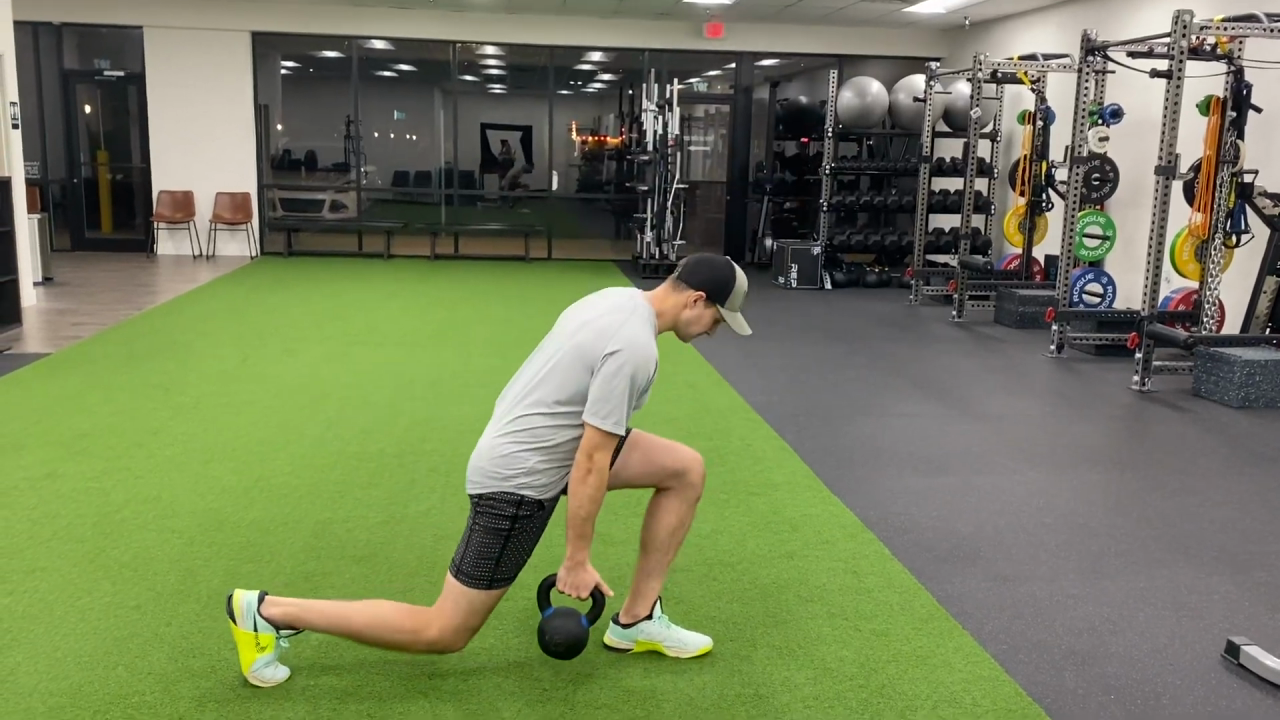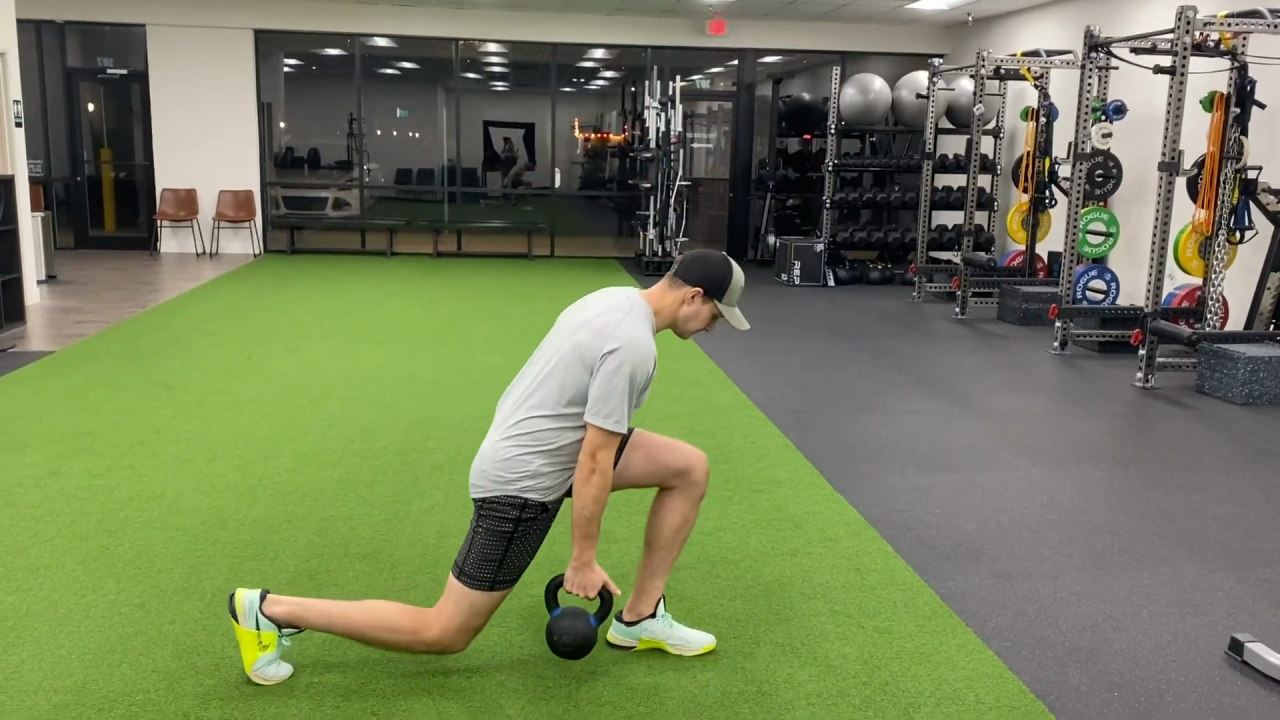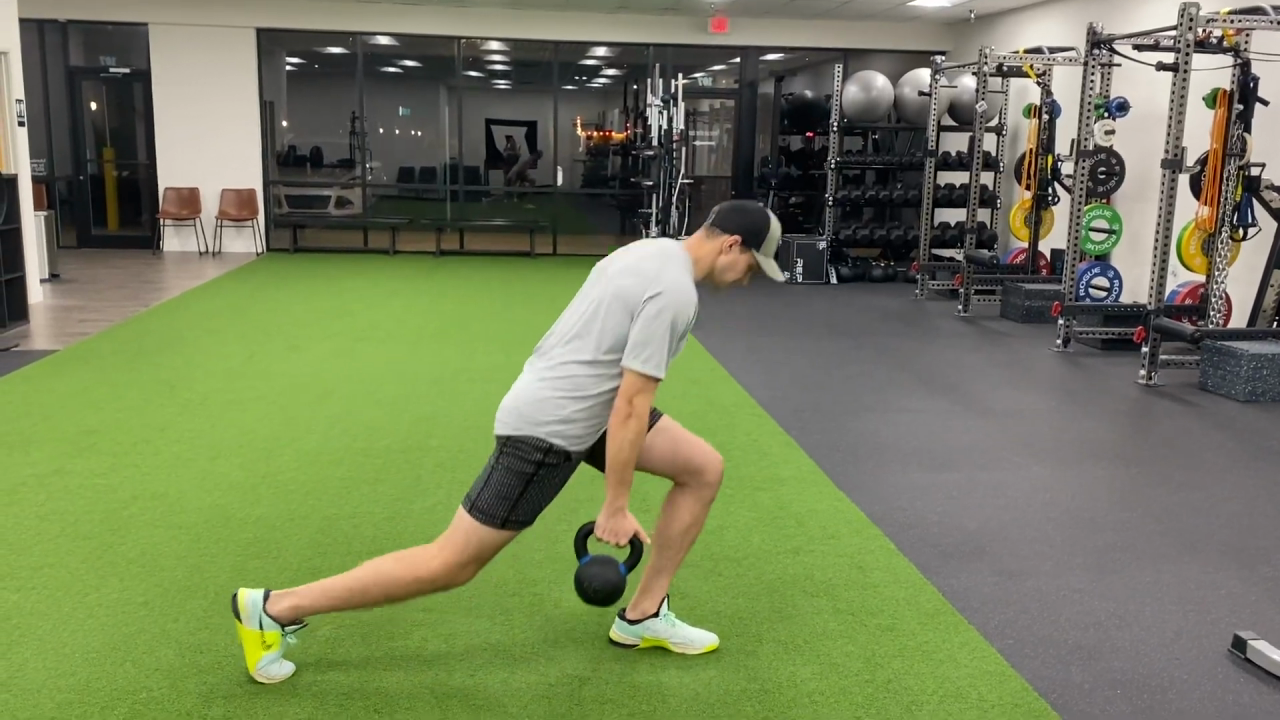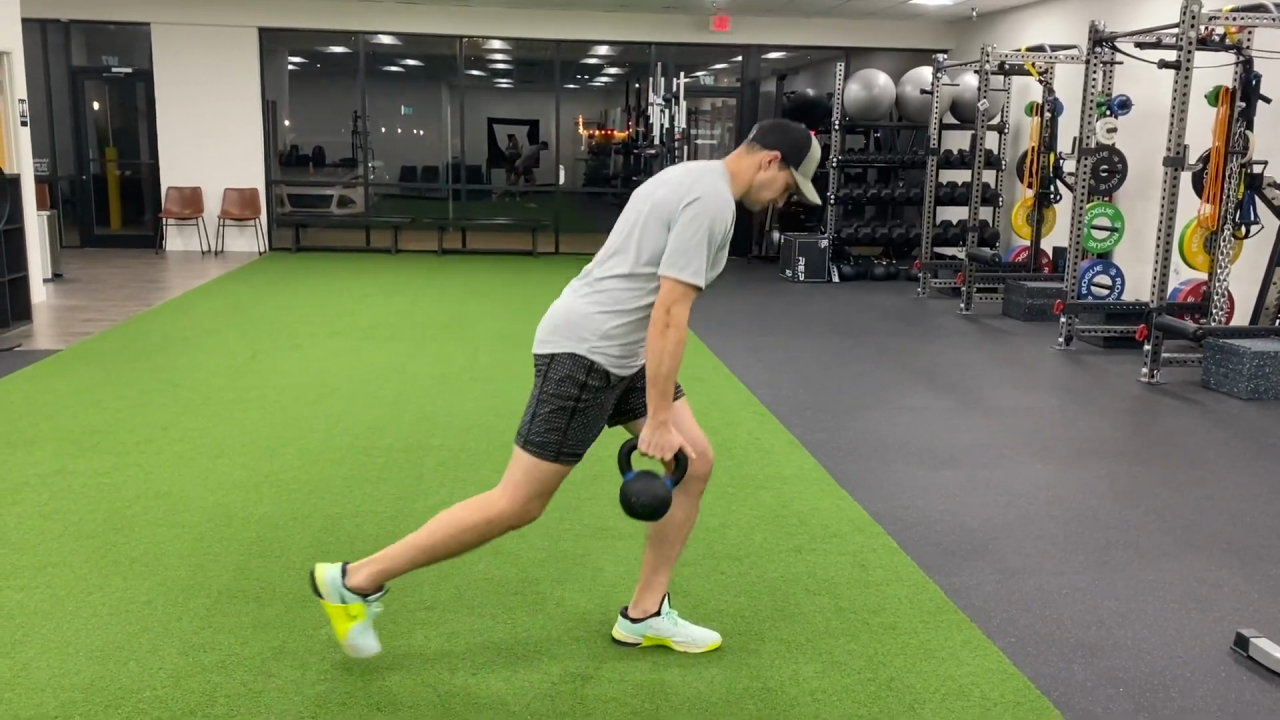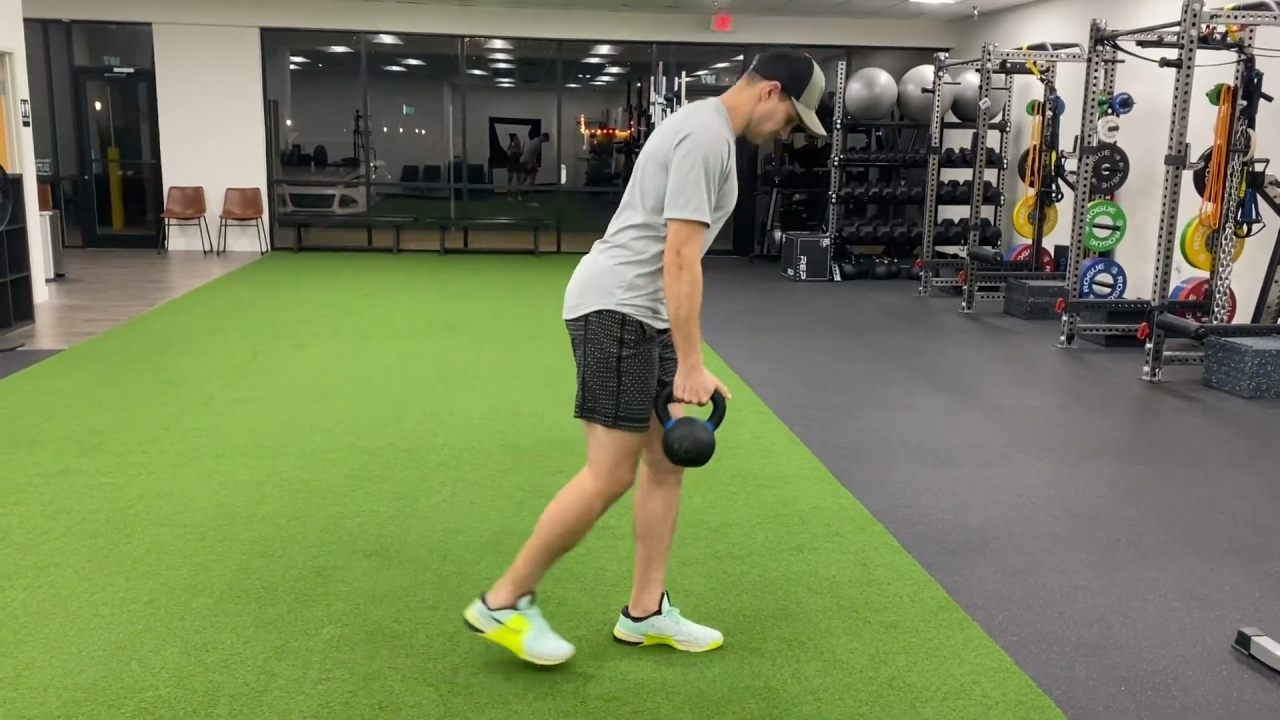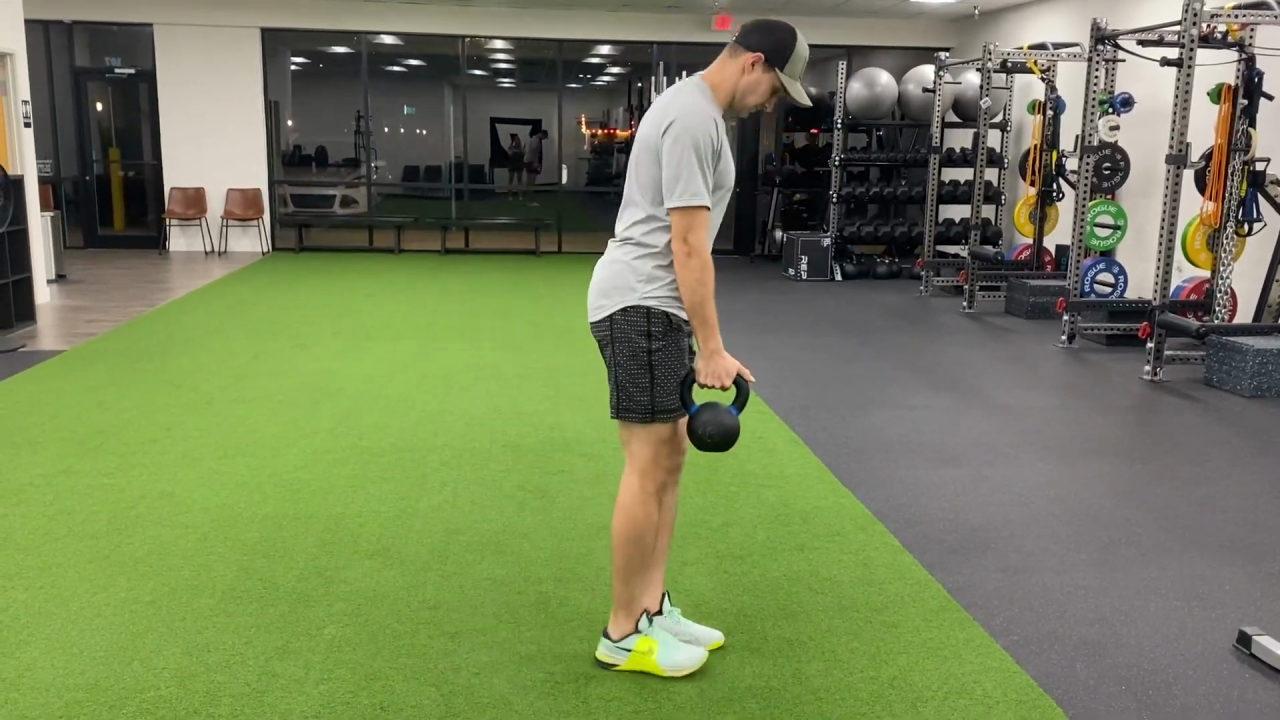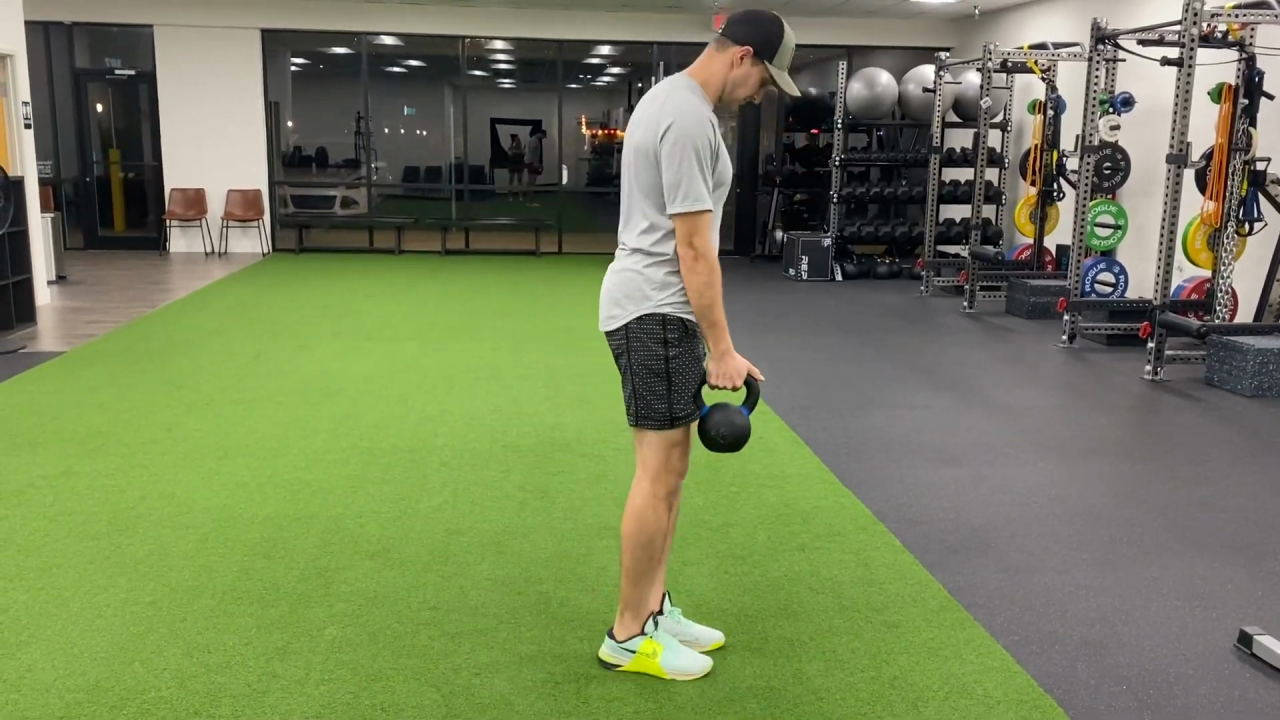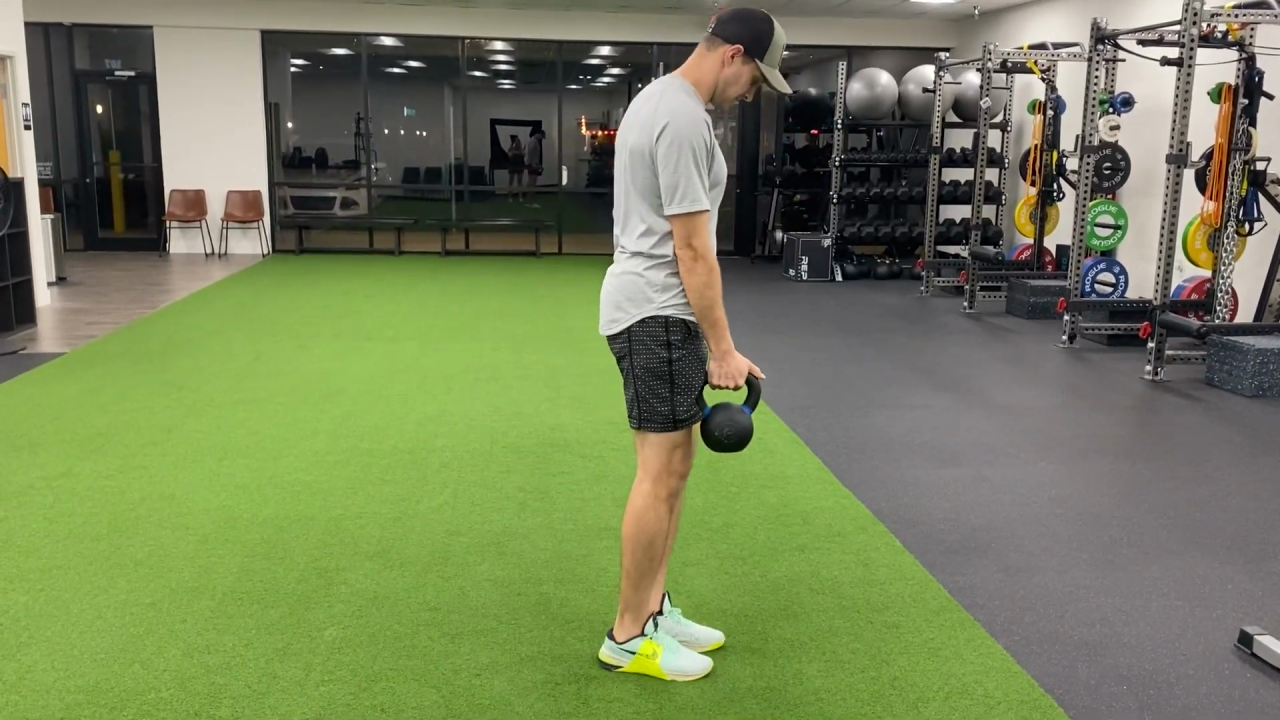
dt=0.2s
person 1, frame 1
left shoulder: (616, 299)
right shoulder: (634, 349)
right elbow: (592, 462)
right wrist: (577, 560)
left hip: (525, 448)
right hip: (521, 476)
left knee: (686, 470)
right knee: (443, 632)
left ankle: (637, 620)
right ankle: (267, 613)
person 1, frame 2
left shoulder: (615, 299)
right shoulder: (633, 345)
right elbow: (594, 463)
right wrist: (583, 562)
left hip: (533, 448)
right hip: (523, 480)
left knee: (690, 469)
right knee: (446, 634)
left ankle: (640, 618)
right ankle: (267, 613)
person 1, frame 3
left shoulder: (650, 252)
right shoulder: (675, 290)
right elbow: (631, 406)
right wrist: (615, 509)
left hip: (576, 408)
right hip: (547, 426)
left knee: (703, 468)
right knee: (451, 565)
left ankle: (643, 615)
right ankle: (274, 611)
person 1, frame 4
left shoulder: (689, 177)
right shoulder: (711, 204)
right elbow: (670, 315)
right wrist: (658, 421)
left hip: (613, 347)
right hip: (586, 351)
left knee: (696, 461)
right knee: (518, 500)
left ankle: (645, 612)
right ankle: (355, 582)
person 1, frame 5
left shoulder: (700, 126)
right shoulder: (707, 138)
right elbow: (681, 258)
right wrist: (691, 366)
left hip: (639, 311)
right hip: (617, 309)
left knee: (665, 461)
right knee: (611, 474)
left ankle: (645, 613)
right ankle: (502, 601)
person 1, frame 6
left shoulder: (685, 104)
right shoulder: (695, 119)
right elbow: (689, 244)
left wrist: (700, 340)
right wrist: (711, 350)
left hip: (650, 302)
right hip: (641, 305)
left knee: (664, 464)
right knee: (650, 472)
left ankle: (651, 612)
right ankle: (623, 635)
person 1, frame 7
left shoulder: (667, 99)
right shoulder: (689, 119)
right elbow: (694, 248)
right wrist: (723, 349)
left hip: (651, 304)
right hip: (657, 312)
left knee: (669, 468)
right knee: (659, 475)
left ankle: (652, 612)
right ankle: (628, 636)
person 1, frame 8
left shoulder: (657, 99)
right shoulder: (683, 118)
right elbow: (693, 249)
right wrist: (723, 349)
left hip: (651, 306)
right hip: (658, 313)
left knee: (673, 469)
right knee: (661, 476)
left ankle: (652, 613)
right ankle: (628, 637)
